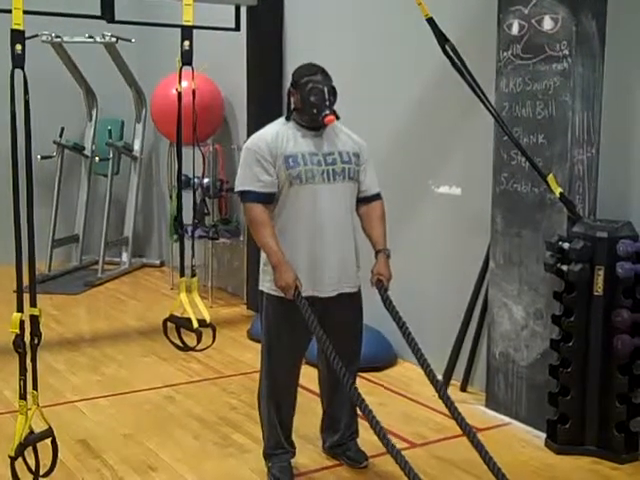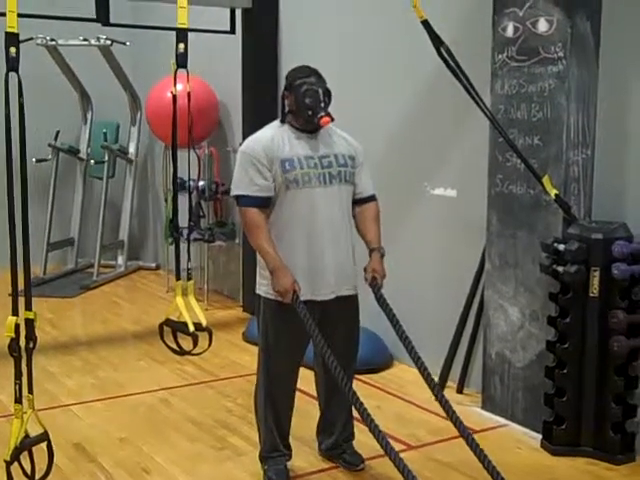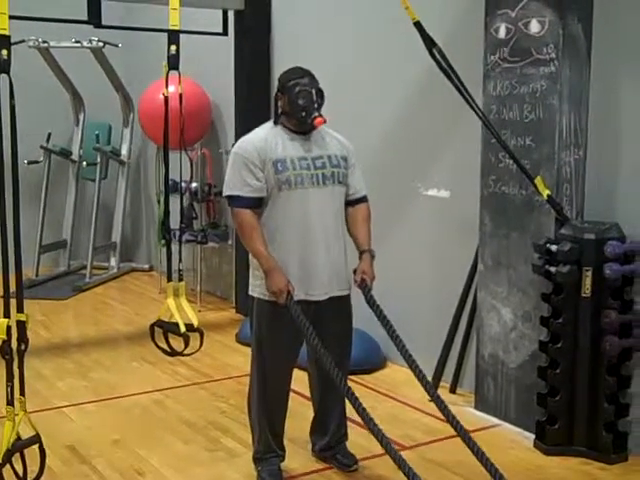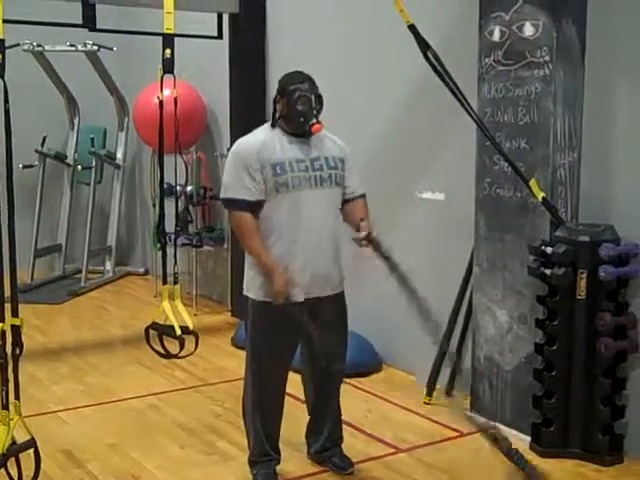
dt=0.5s
person 1, frame 1
left shoulder: (352, 143)
right shoulder: (266, 143)
left elbow: (370, 201)
right elbow: (256, 208)
left wrist: (381, 252)
right wrist: (279, 265)
left hip: (343, 281)
right hip: (289, 283)
left knee: (342, 365)
right knee: (280, 371)
left ankle: (340, 439)
person 1, frame 2
left shoulder: (347, 145)
right shoulder: (261, 146)
left elbow: (364, 203)
right elbow: (252, 212)
left wrist: (375, 251)
right wrist: (277, 268)
left hip: (341, 284)
right hip: (286, 286)
left knee: (339, 368)
right knee: (278, 373)
left ankle: (336, 441)
person 1, frame 3
left shoulder: (340, 146)
right shoulder: (254, 147)
left elbow: (356, 203)
right elbow: (244, 213)
left wrist: (365, 252)
right wrist: (271, 269)
left hip: (334, 285)
right hip: (279, 286)
left knee: (334, 369)
right knee: (272, 375)
left ankle: (330, 442)
person 1, frame 4
left shoulder: (335, 148)
right shoulder: (251, 149)
left elbow: (353, 197)
right elbow: (241, 216)
left wrist: (363, 222)
right wrist: (271, 269)
left hip: (327, 286)
right hip: (272, 290)
left knee: (327, 370)
right knee: (266, 376)
left ankle: (325, 444)
